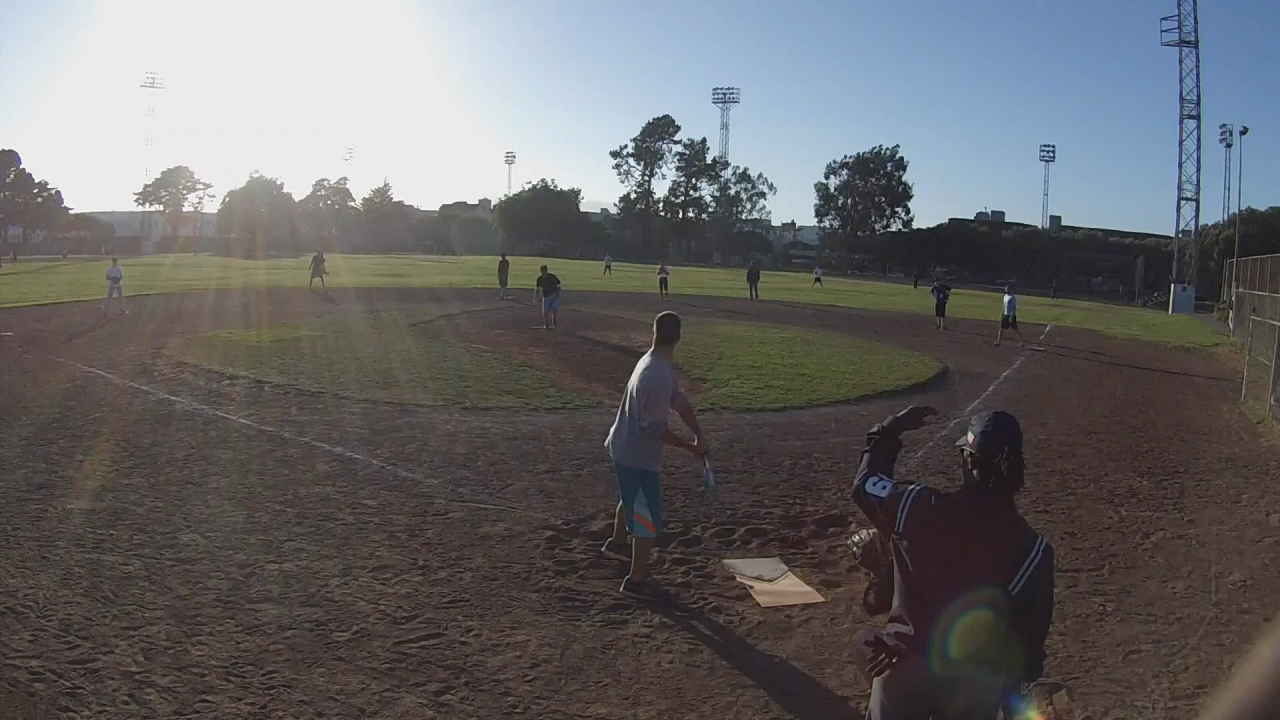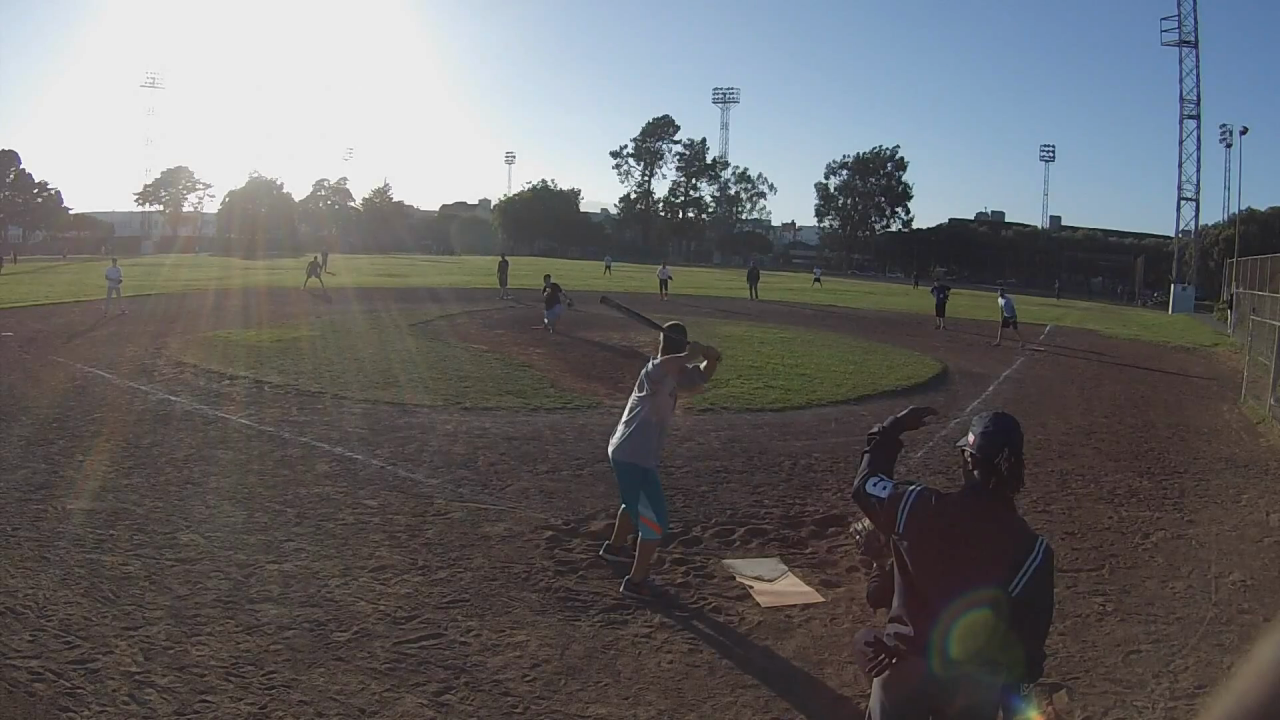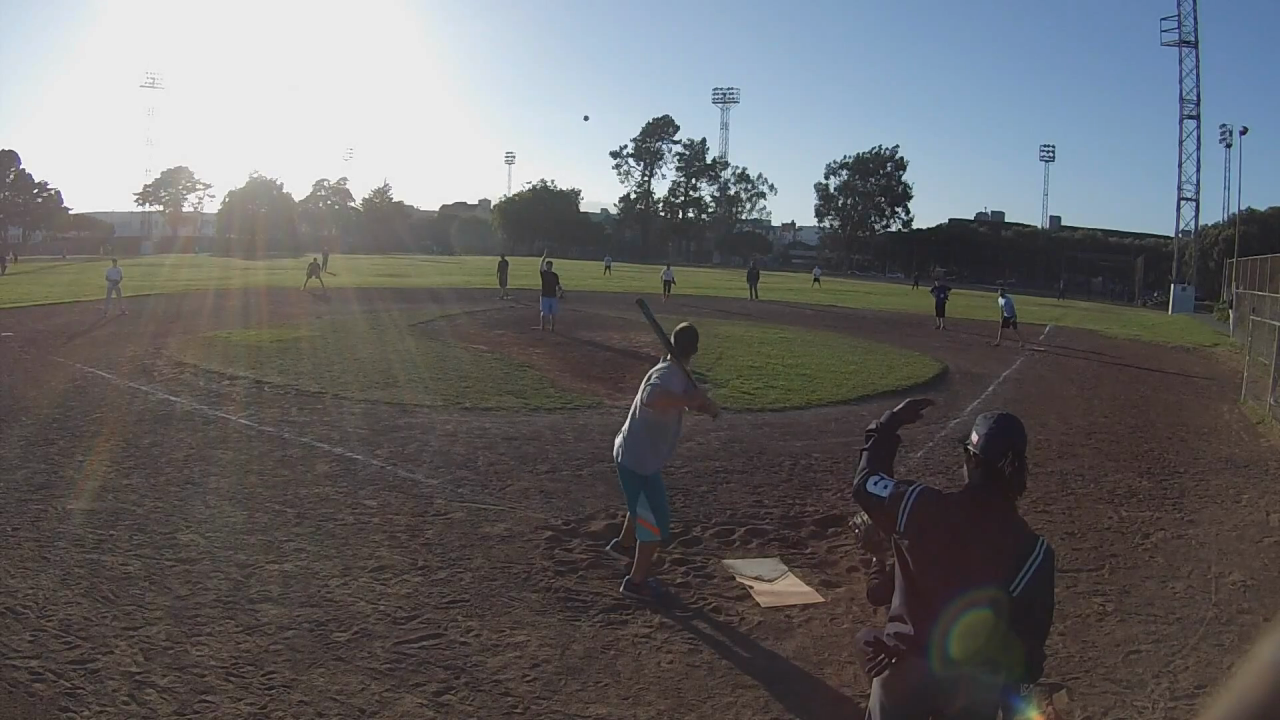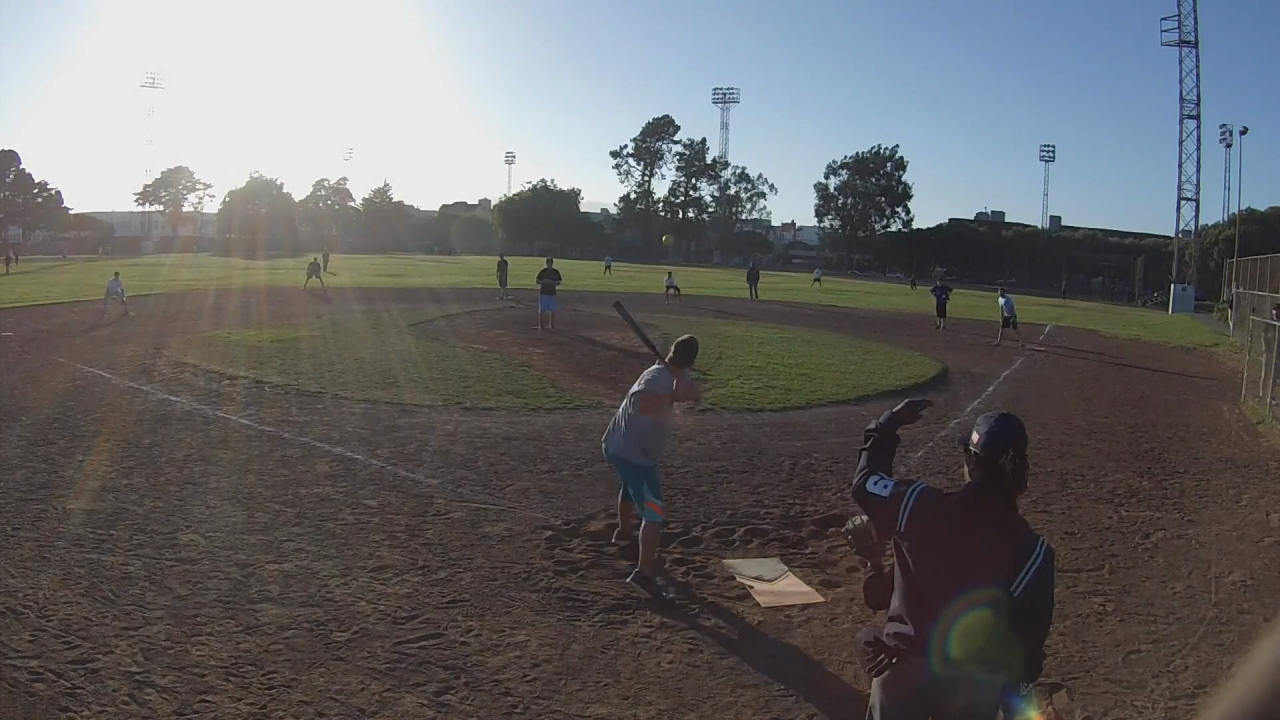
dt=0.7s
person 1, frame 1
left shoulder: (919, 509)
right shoulder: (1031, 550)
left elbow: (865, 484)
right elbow: (1030, 634)
left wrist: (890, 430)
right wrist: (1016, 692)
left hip: (907, 671)
right hip: (978, 684)
person 1, frame 2
left shoulder: (919, 509)
right shoulder: (1031, 551)
left elbow: (866, 485)
right elbow: (1031, 636)
left wrist: (890, 431)
right wrist: (1016, 691)
left hip: (906, 672)
right hip: (977, 685)
person 1, frame 3
left shoulder: (920, 508)
right shoulder: (1031, 551)
left elbow: (866, 483)
right elbow: (1031, 633)
left wrist: (889, 424)
right wrist: (1017, 686)
left hip: (906, 671)
right hip: (977, 684)
person 1, frame 4
left shoulder: (920, 507)
right shoulder: (1031, 550)
left elbow: (865, 482)
right elbow: (1031, 632)
left wrist: (888, 424)
right wrist: (1017, 686)
left hip: (905, 670)
right hip: (977, 683)
person 2, frame 1
left shoulder: (661, 366)
right shoulder: (656, 374)
left elbow: (680, 402)
right elbow: (653, 428)
left wrist: (698, 434)
right wrist: (688, 445)
left hip: (625, 447)
right hip: (638, 454)
left knee: (632, 501)
right knee: (649, 517)
left ankle: (616, 543)
right ankle: (636, 581)
person 2, frame 2
left shoulder: (675, 372)
right shoulder: (657, 370)
left elbow: (702, 377)
right elbow: (660, 368)
left wrist: (711, 359)
right wrist: (689, 355)
left hip: (629, 451)
right hip: (634, 455)
left knee: (635, 503)
right knee: (655, 519)
left ankle: (615, 546)
right ankle: (636, 581)
person 2, frame 3
left shoulder: (679, 374)
right shoulder: (666, 375)
left elbow: (696, 401)
right elbow: (651, 399)
left wrist: (706, 404)
right wrist: (691, 399)
left hip: (638, 452)
right hip: (638, 457)
left knee: (643, 505)
right knee: (656, 520)
left ankle: (623, 544)
right ankle: (637, 582)
person 2, frame 4
left shoulder: (673, 376)
right shoulder: (657, 378)
left elbow: (695, 395)
right elbow: (639, 402)
left wrist: (684, 391)
right wrist: (674, 395)
left hip: (618, 447)
right hip: (633, 453)
left knee: (631, 488)
right knee: (653, 511)
left ankle: (624, 532)
right ankle: (645, 572)
